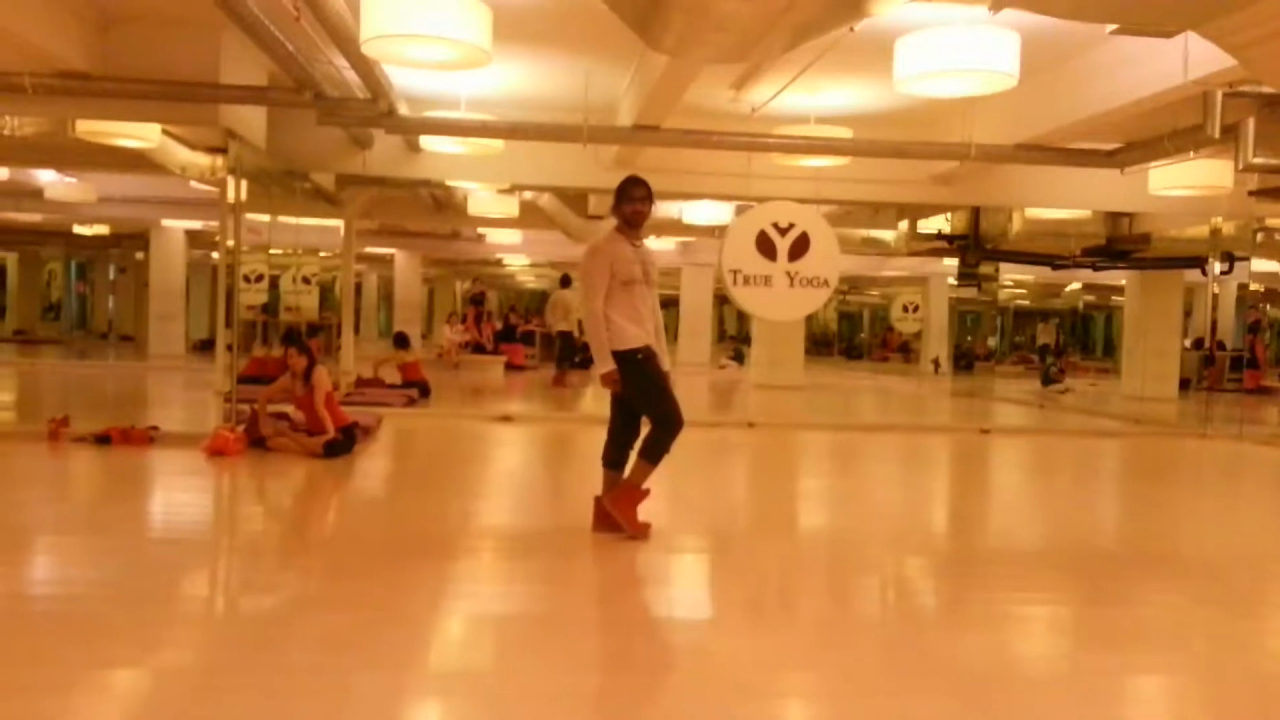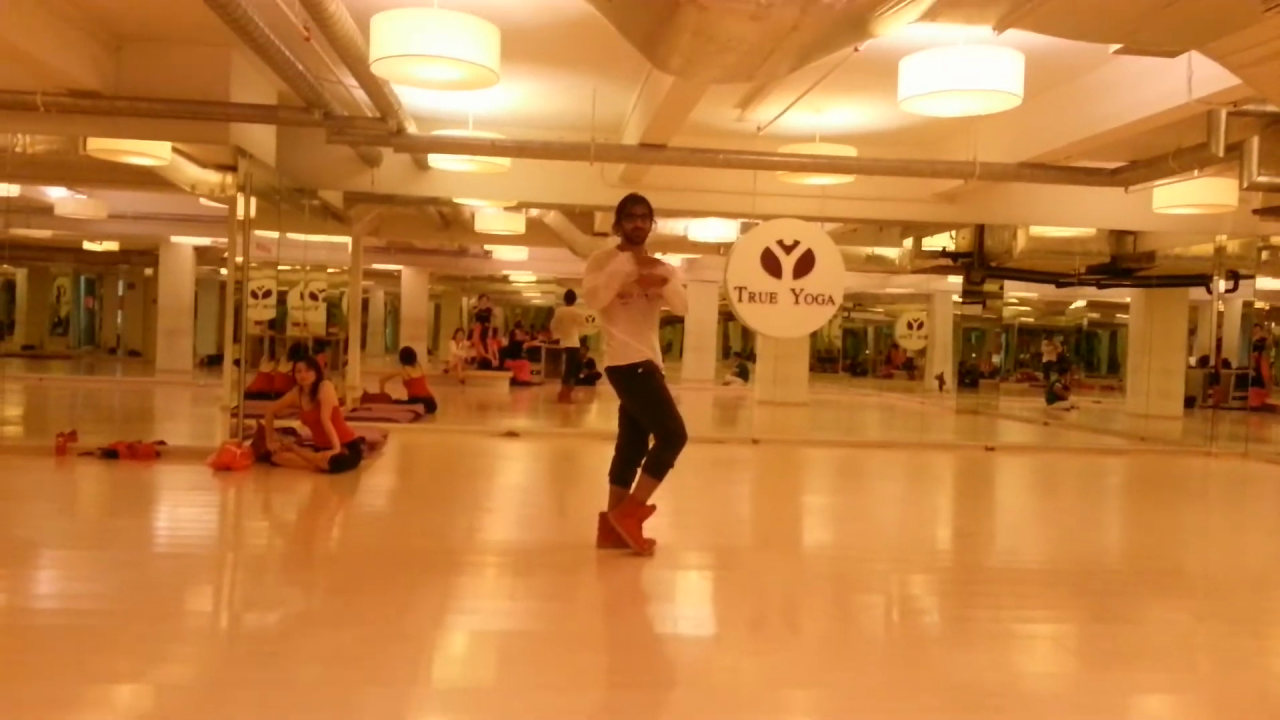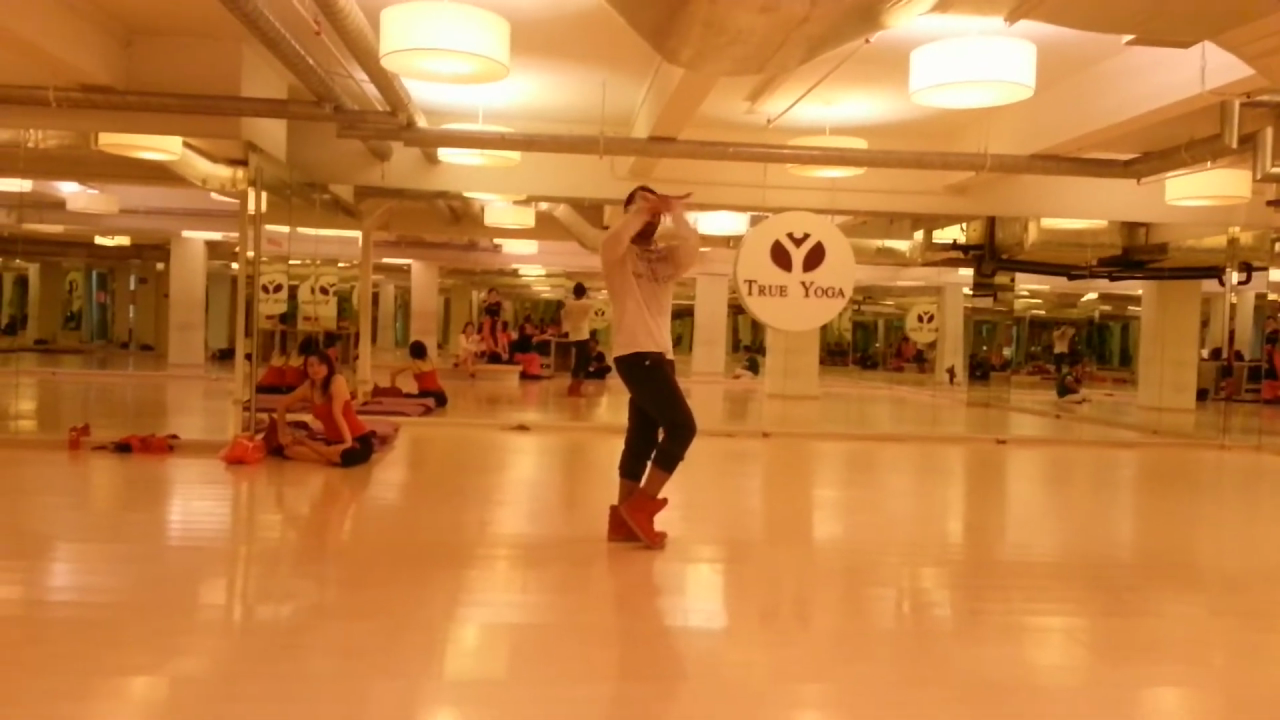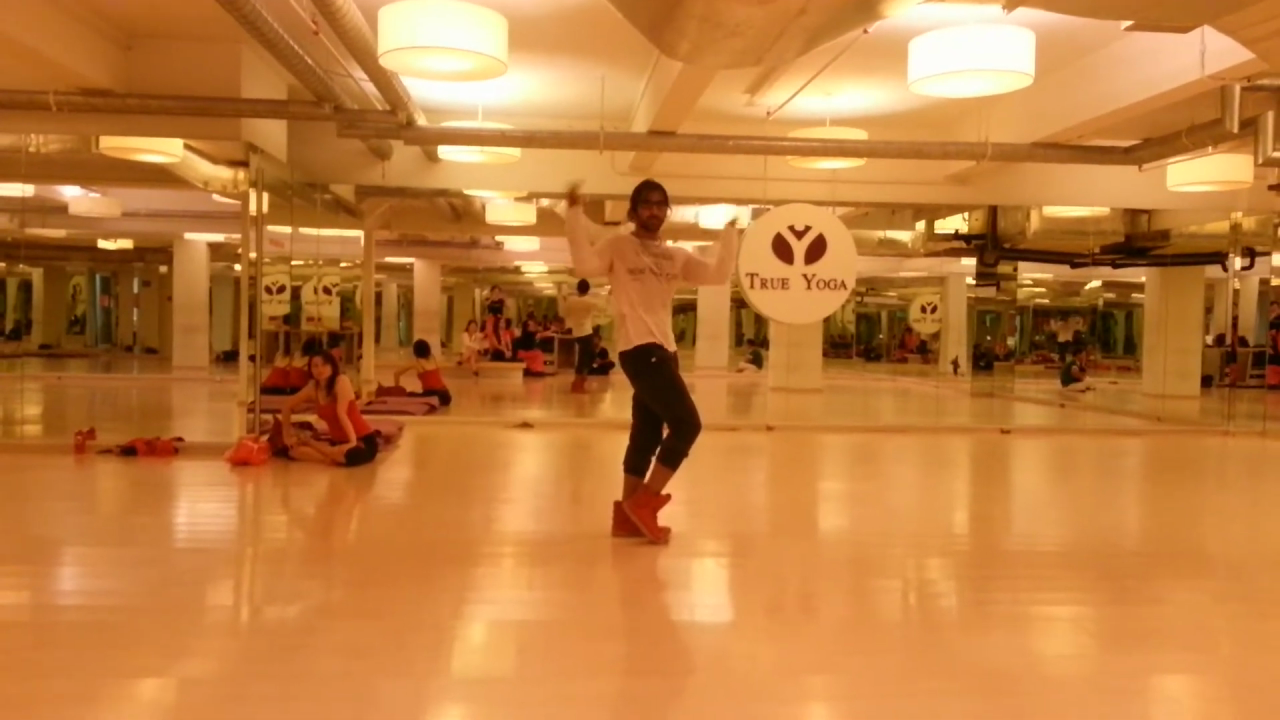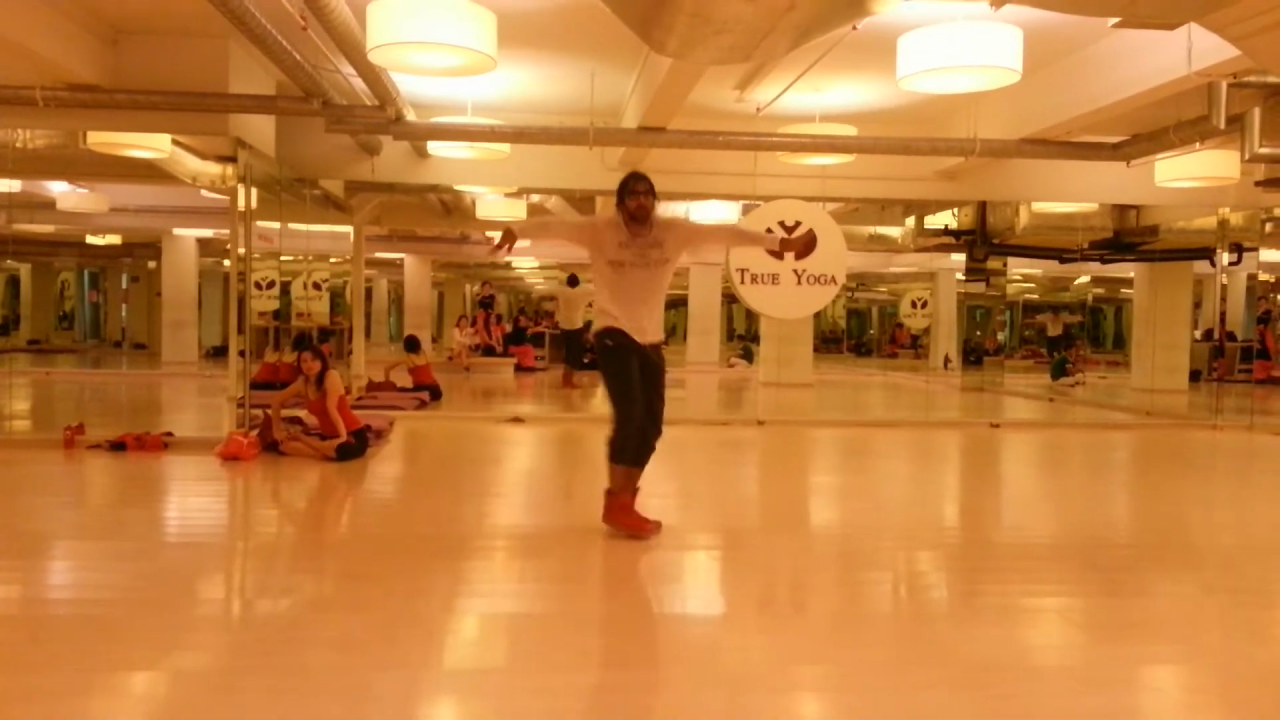
dt=1s
person 1, frame 1
left shoulder: (647, 255)
right shoulder: (602, 249)
right elbow: (592, 308)
left wrist: (662, 361)
right wrist: (604, 362)
left hip: (643, 351)
right hip: (624, 352)
left knee: (624, 430)
right knee: (669, 420)
left ankle: (609, 507)
right ankle: (625, 495)
person 1, frame 2
left shoulder: (661, 267)
right shoulder: (603, 262)
left elbow: (680, 306)
right elbow: (595, 297)
left wrist: (667, 283)
right wrist: (627, 264)
left hip: (648, 363)
right hip: (627, 363)
left knee: (633, 445)
right knee: (672, 434)
left ankle: (612, 525)
right ankle: (630, 511)
person 1, frame 3
left shoulder: (668, 255)
right shoulder: (617, 253)
left elbow: (690, 250)
right elbow: (614, 240)
left wrist: (673, 210)
right wrist: (643, 208)
left hip: (661, 355)
right hip: (637, 354)
left knee: (642, 439)
right knee: (682, 427)
left ankle: (623, 516)
right ankle: (641, 507)
person 1, frame 4
left shoulder: (677, 256)
right shoulder: (618, 245)
left elbow: (718, 275)
right elbow: (584, 265)
left wrist: (729, 233)
right wrist: (575, 212)
left hip: (664, 350)
right hip: (639, 349)
left knee: (647, 434)
right knee: (687, 423)
left ankle: (628, 513)
right ankle: (645, 501)
person 1, frame 5
left shoulder: (673, 231)
right shoulder: (601, 228)
left elbow: (723, 233)
right elbow: (553, 226)
left wrist: (770, 241)
right wrist: (517, 231)
left hip: (651, 341)
right hip: (613, 336)
left knee: (649, 427)
right knee: (629, 417)
left ankle: (620, 503)
right ankle: (618, 504)
